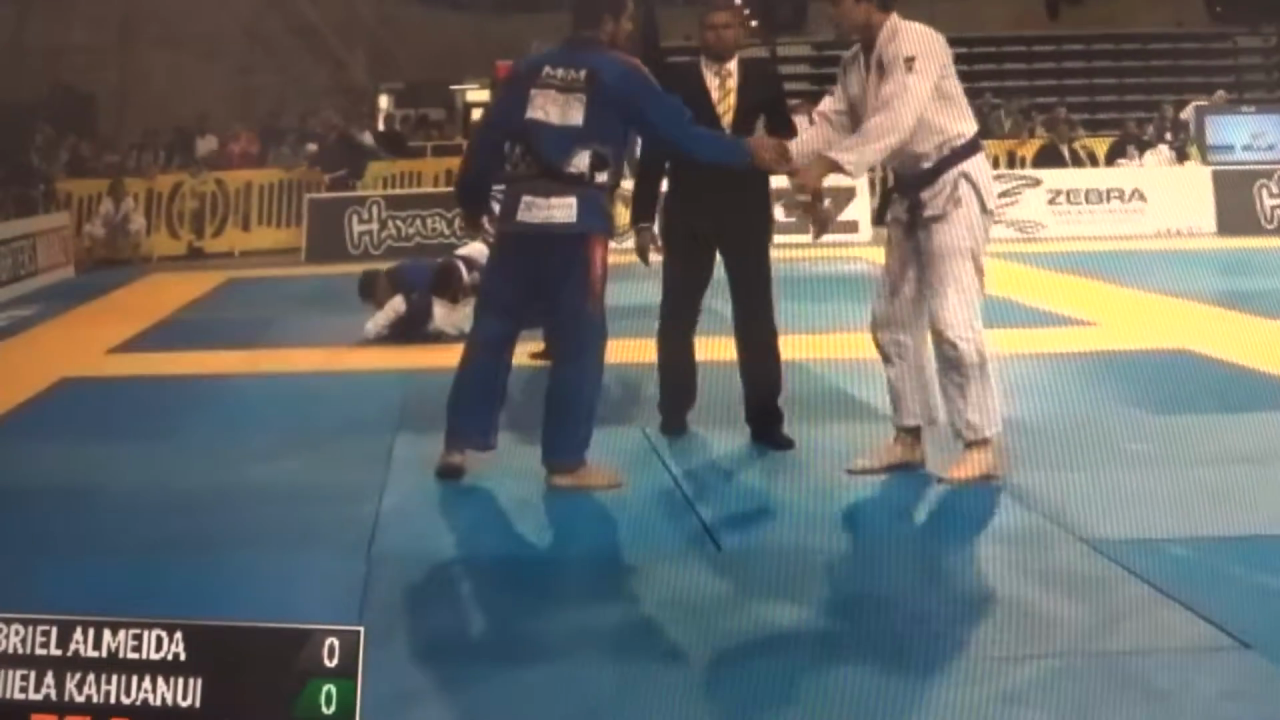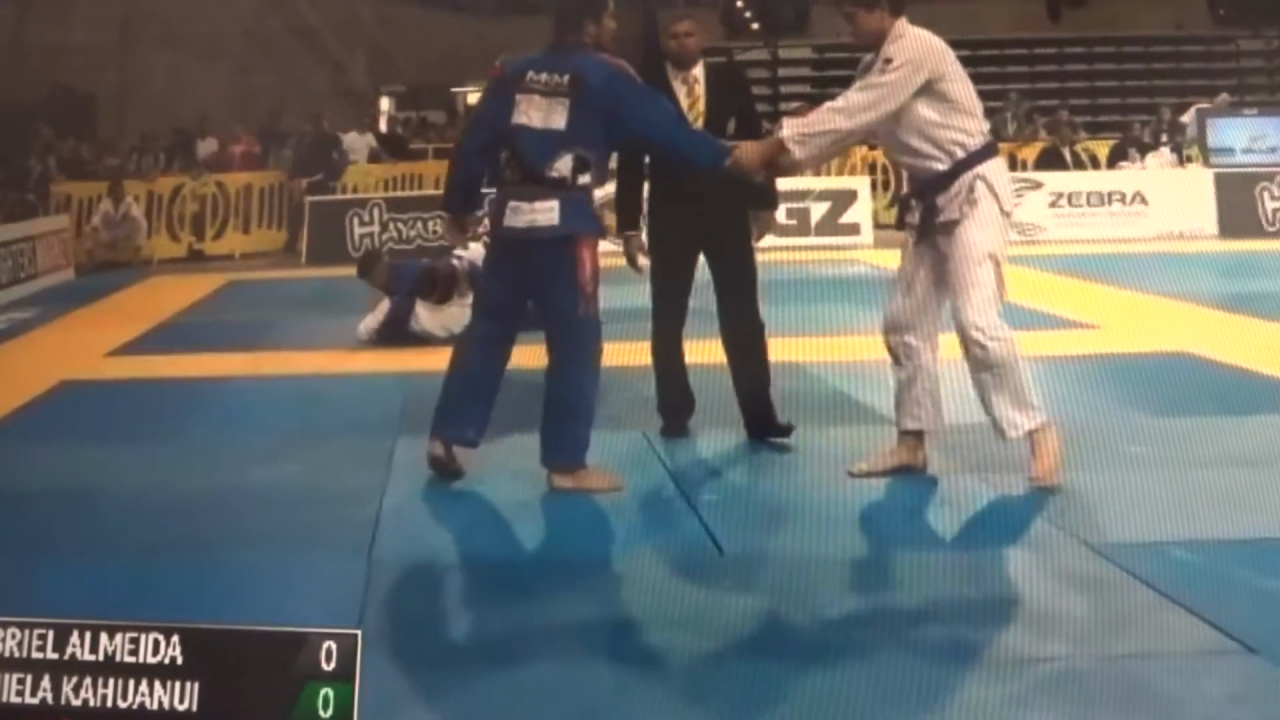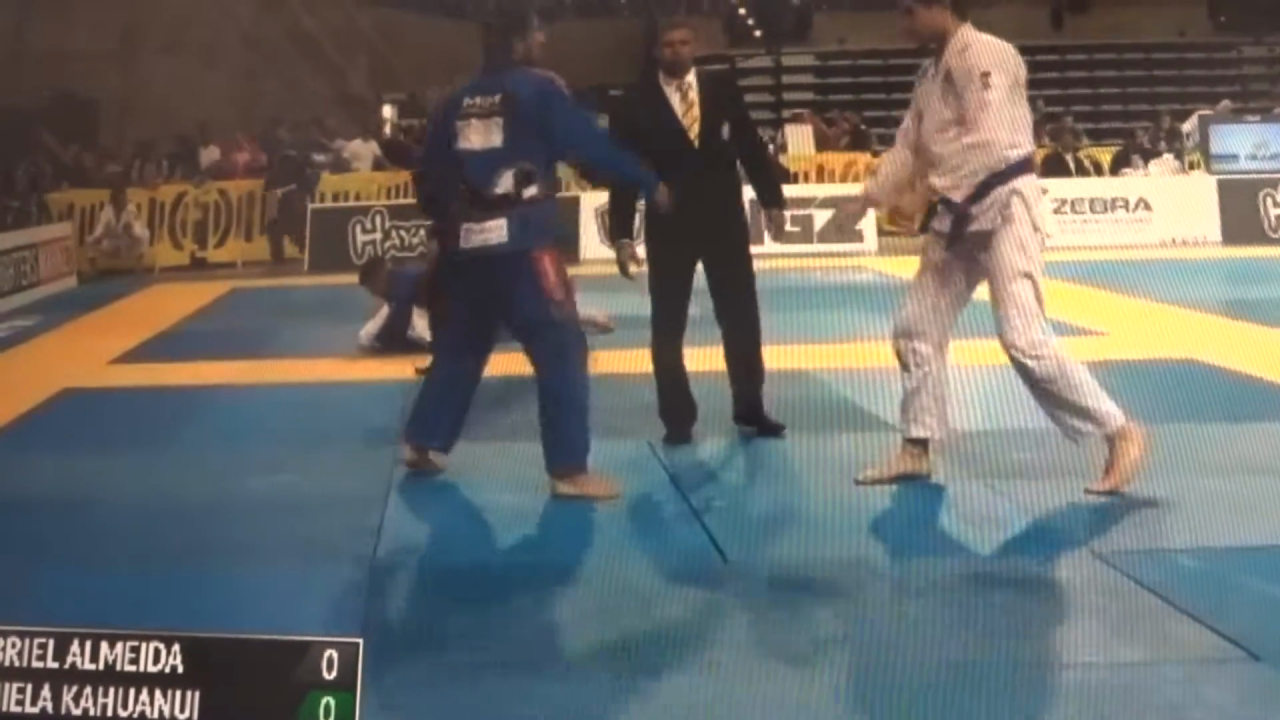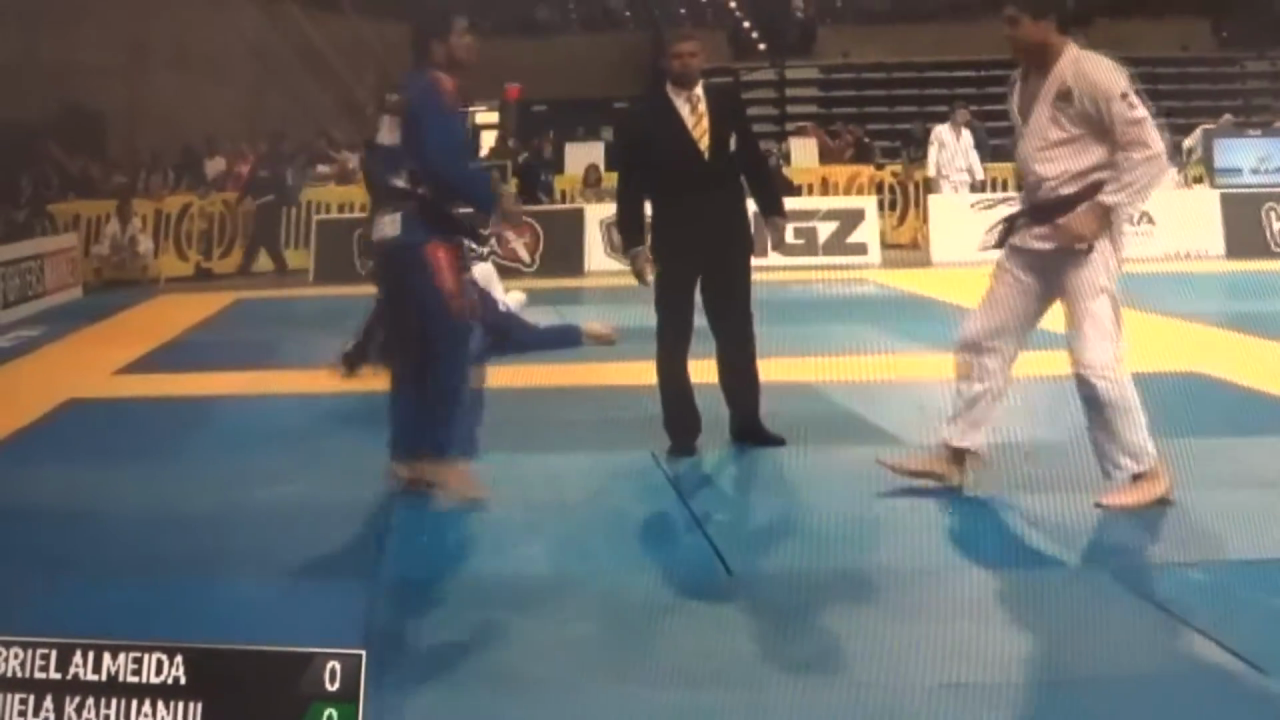
dt=0.3s
person 1, frame 1
left shoulder: (916, 41)
right shoulder: (856, 61)
left elbow: (895, 119)
right elbow: (830, 124)
left wrist: (828, 165)
right wrist: (782, 157)
left hip: (954, 188)
right hip: (912, 194)
left knee: (952, 319)
right knee: (894, 319)
left ankle: (980, 442)
right ankle: (909, 436)
person 1, frame 2
left shoulder: (916, 48)
right shoulder: (881, 60)
left elbow: (852, 114)
right elbow: (845, 122)
left wrist: (773, 145)
right wrist: (770, 153)
left hip: (973, 192)
right hip: (932, 198)
left knee: (976, 322)
right knee: (906, 321)
left ankle: (1038, 430)
right ankle: (911, 442)
person 1, frame 3
left shoulder: (986, 56)
right shoulder: (932, 70)
left elbow: (985, 140)
right elbow: (911, 143)
left wrist: (925, 188)
right wrist: (874, 193)
left hip: (1002, 206)
right hip: (961, 213)
left knee: (1022, 337)
right knee: (916, 326)
left ankle: (1118, 432)
right ankle: (916, 448)
person 1, frame 4
left shoulder: (1096, 75)
right shoulder: (1024, 80)
left elbow: (1148, 150)
left wrist: (1099, 210)
left hip: (1083, 230)
right hip: (1035, 228)
left knee: (1095, 357)
right knee: (986, 338)
left ankle: (1145, 472)
right ankle: (955, 454)
person 2, frame 1
left shoulder: (532, 69)
right shoulder: (621, 73)
left elbow: (487, 138)
right elbow: (679, 131)
left wrist: (472, 200)
right wrist: (745, 150)
left hip: (521, 216)
right hip: (576, 221)
left knee: (492, 331)
right knee: (579, 342)
left ankle: (458, 444)
right ankle: (566, 462)
person 2, frame 2
left shoulder: (515, 73)
right shoulder: (606, 75)
left elbow: (474, 144)
right elbow: (662, 126)
left wrist: (460, 205)
right wrist: (721, 155)
left hip: (511, 219)
right hip: (565, 224)
left knee: (488, 332)
right knee: (576, 344)
left ankle: (447, 437)
right ankle: (567, 463)
person 2, frame 3
left shoulder: (459, 101)
right shoulder: (538, 89)
left elbow: (430, 172)
right elbow: (589, 145)
left wrist: (446, 224)
right wrist: (649, 185)
left hip: (466, 241)
right hip: (519, 238)
left knee: (460, 348)
right knee: (562, 351)
left ankle: (422, 441)
right ankle: (570, 469)
person 2, frame 4
left shoulder: (406, 93)
right shoulder: (436, 89)
left elbow: (380, 165)
right elbow: (449, 163)
right wrist: (492, 201)
left hip: (394, 233)
right hip: (424, 234)
left knee: (414, 353)
right knee: (456, 345)
left ankle: (418, 456)
right ankle: (445, 459)
person 3, frame 1
left shoulder: (764, 79)
right shoulder: (675, 81)
left elbow: (787, 140)
right elbow: (653, 153)
right wrist: (643, 220)
left hip: (745, 212)
right hip: (687, 214)
left knee: (756, 318)
right knee: (678, 318)
left ankle: (765, 419)
right ankle: (675, 408)
person 3, frame 2
left shoulder: (731, 82)
right shoulder: (647, 93)
left elbow: (754, 142)
right elbow: (630, 164)
left wrist: (764, 201)
right wrist: (629, 228)
left hip: (727, 213)
right hip: (670, 218)
left knee: (742, 315)
right knee: (667, 320)
left ankle: (759, 415)
right ankle: (676, 412)
person 3, frame 3
left shoulder: (723, 90)
right shoulder: (636, 103)
left elbow: (751, 147)
left wrist: (771, 199)
right wrist: (622, 236)
left hip: (724, 220)
right hip: (668, 227)
left knee: (741, 317)
right knee: (667, 327)
left ankle: (750, 407)
right ankle: (678, 418)
person 3, frame 4
left shoulder: (728, 104)
right shoulder: (645, 116)
left elbow: (753, 160)
right elbow: (630, 186)
left wrist: (772, 209)
right wrist: (635, 245)
left hip: (728, 235)
right hip: (674, 240)
left knee: (737, 332)
right knee: (674, 338)
left ankle: (746, 421)
right ankle: (682, 430)
